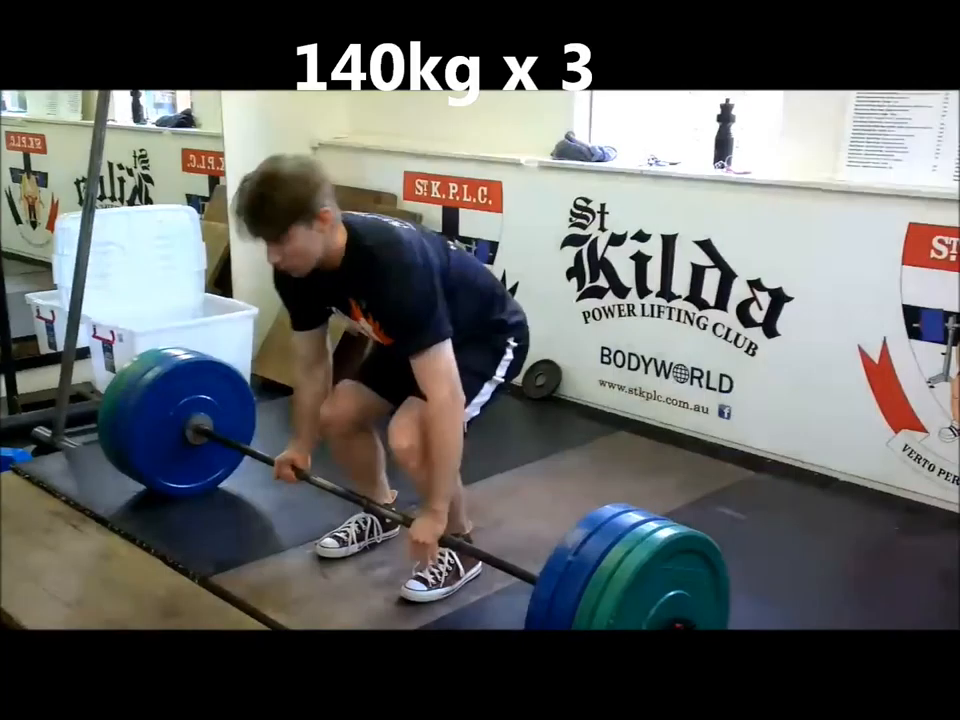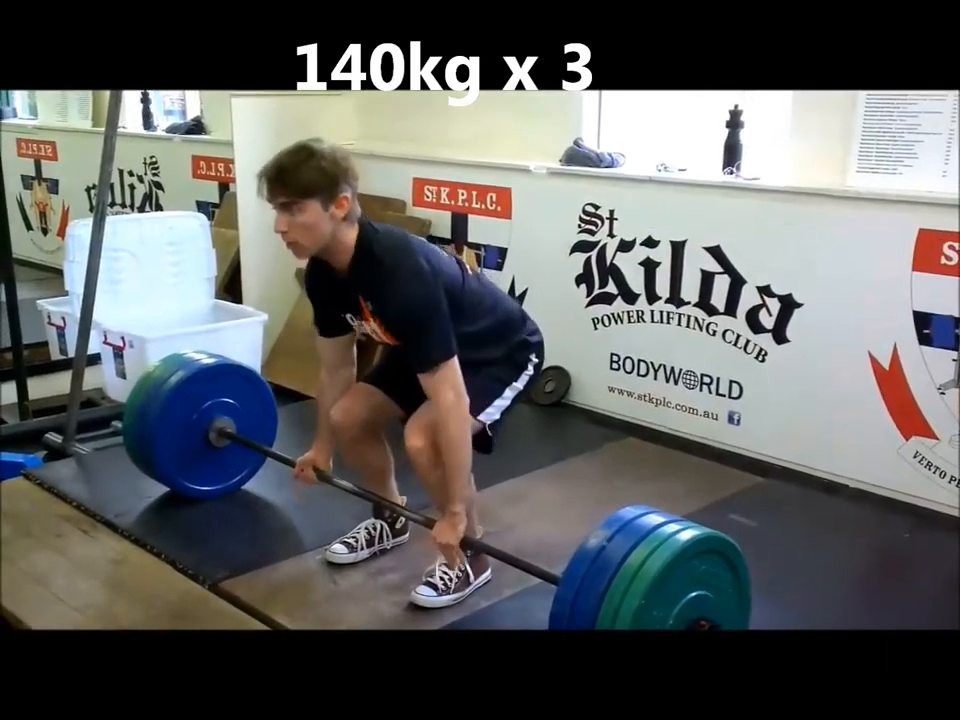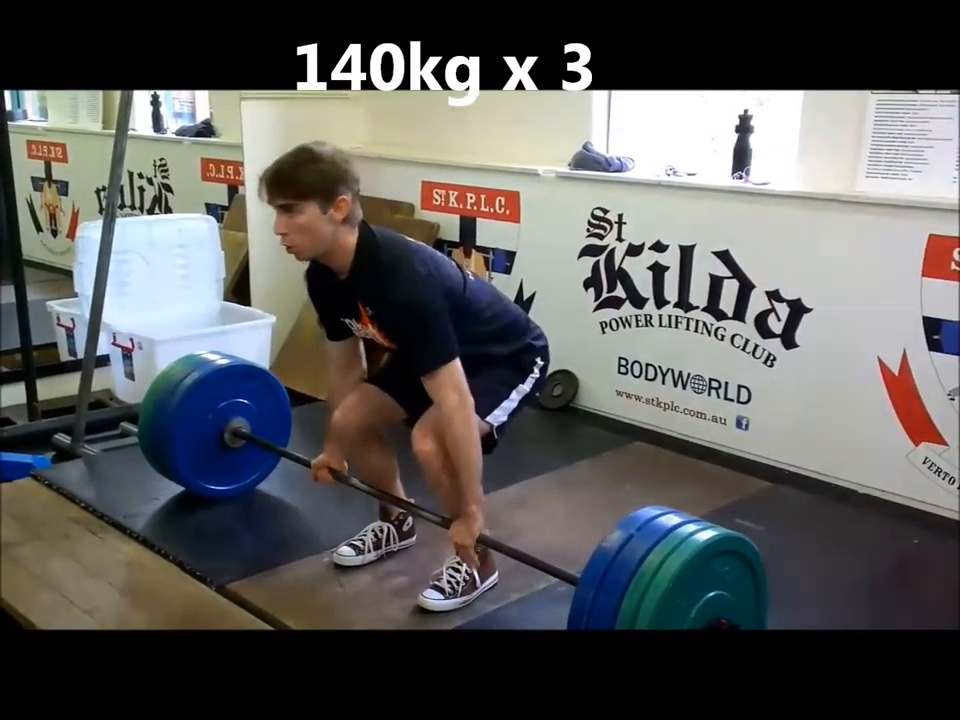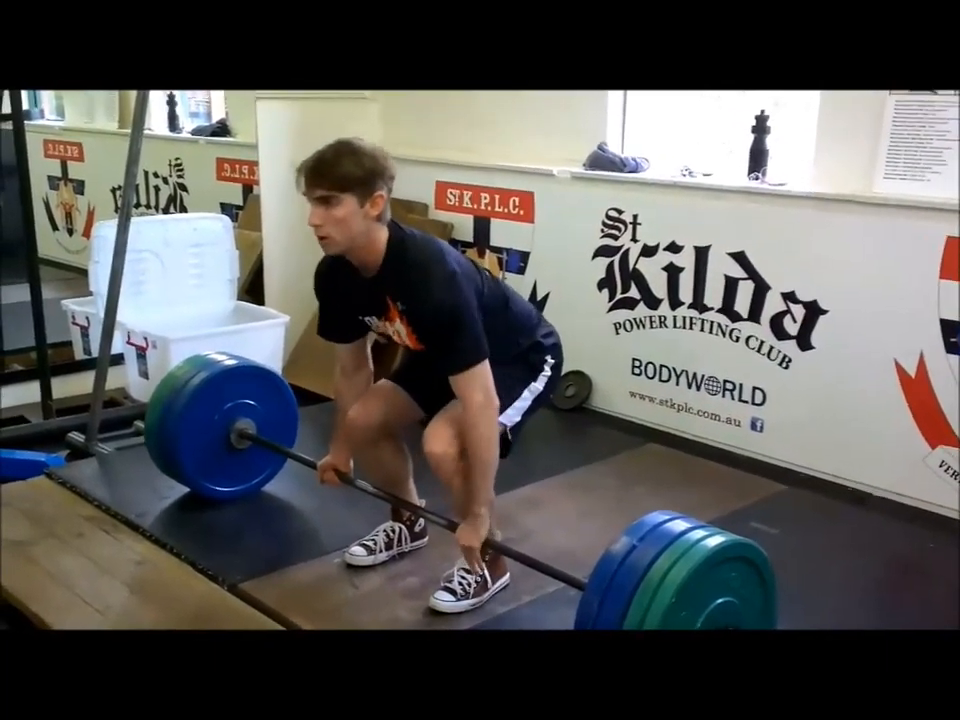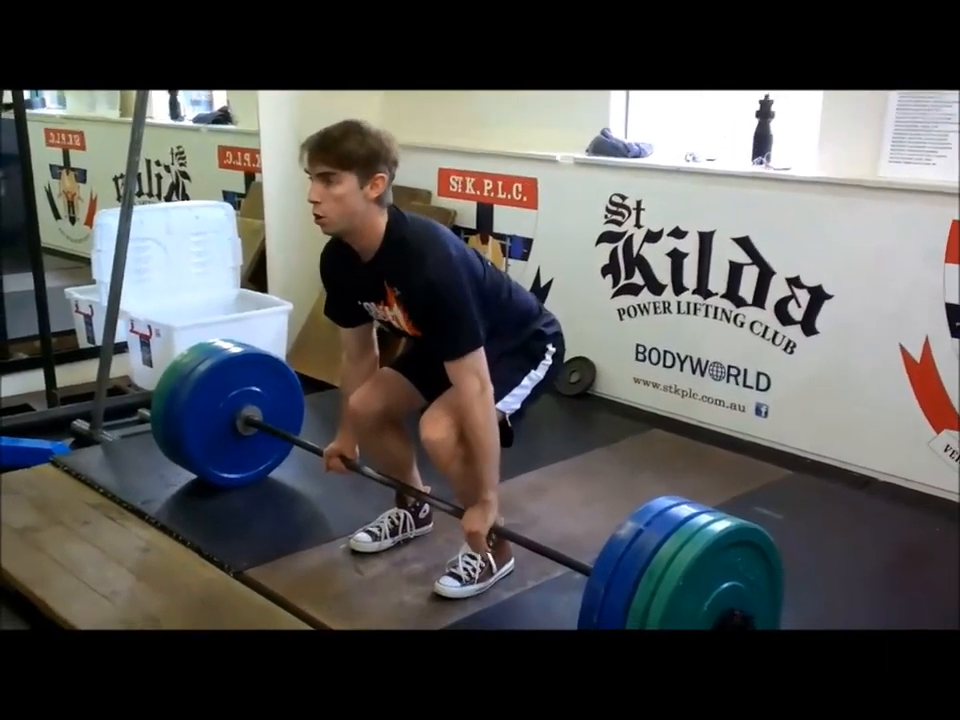
dt=0.7s
person 1, frame 1
left shoulder: (396, 266)
right shoulder: (298, 268)
left elbow: (445, 395)
right elbow: (311, 361)
left wrist: (435, 511)
right wrist: (301, 444)
left hip: (487, 334)
right hip: (408, 335)
left knee: (409, 436)
right knee: (337, 414)
left ankle: (459, 547)
right ankle: (381, 512)
person 1, frame 2
left shoulder: (404, 276)
right shoulder: (322, 273)
left elbow: (451, 400)
right elbow: (336, 363)
left wrist: (453, 513)
right wrist: (321, 446)
left hip: (505, 350)
right hip: (425, 350)
left knee: (422, 440)
right knee: (348, 419)
left ankle: (470, 557)
right ankle: (390, 520)
person 1, frame 3
left shoulder: (403, 280)
right shoulder: (323, 275)
left elbow: (455, 402)
right elbow: (346, 364)
left wrist: (470, 512)
right wrist: (332, 447)
left hip: (510, 354)
right hip: (436, 352)
left knee: (431, 442)
right knee: (351, 421)
left ankle: (476, 560)
right ankle: (396, 522)
person 1, frame 4
left shoulder: (434, 279)
right shoulder: (335, 276)
left elbow: (482, 402)
right elbow: (351, 366)
left wrist: (477, 515)
right wrist: (339, 448)
left hip: (522, 355)
right hip: (440, 355)
left knee: (442, 446)
right knee: (363, 422)
left ankle: (488, 561)
right ankle: (408, 522)
person 1, frame 5
left shoulder: (431, 262)
right shoulder: (340, 259)
left elbow: (475, 388)
right elbow: (359, 352)
left wrist: (485, 501)
right wrist: (345, 435)
left hip: (523, 344)
right hip: (445, 342)
left knee: (440, 431)
right knee: (366, 408)
left ankle: (492, 547)
right ankle: (413, 508)
